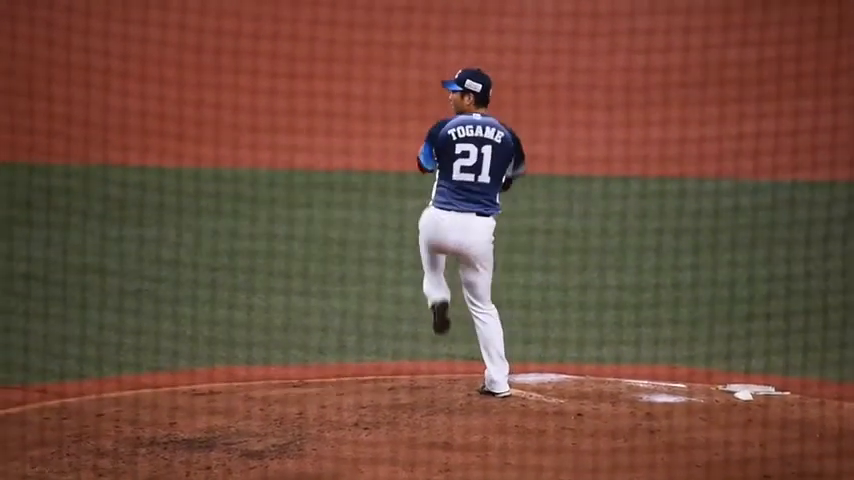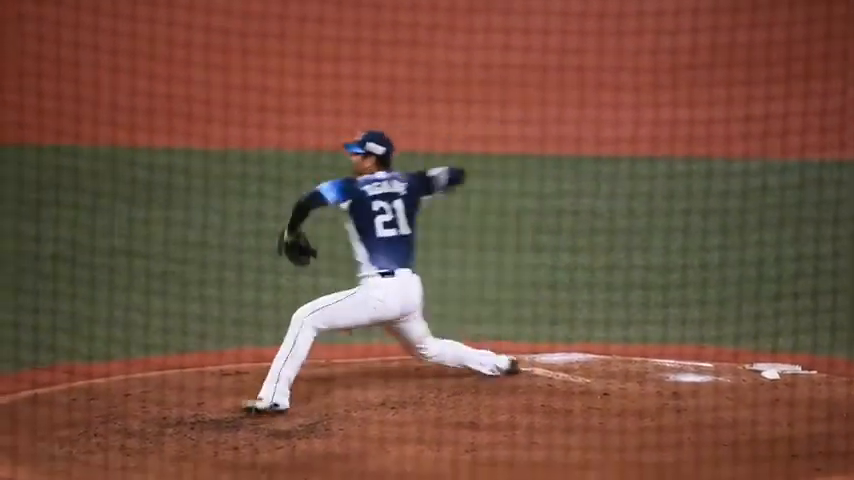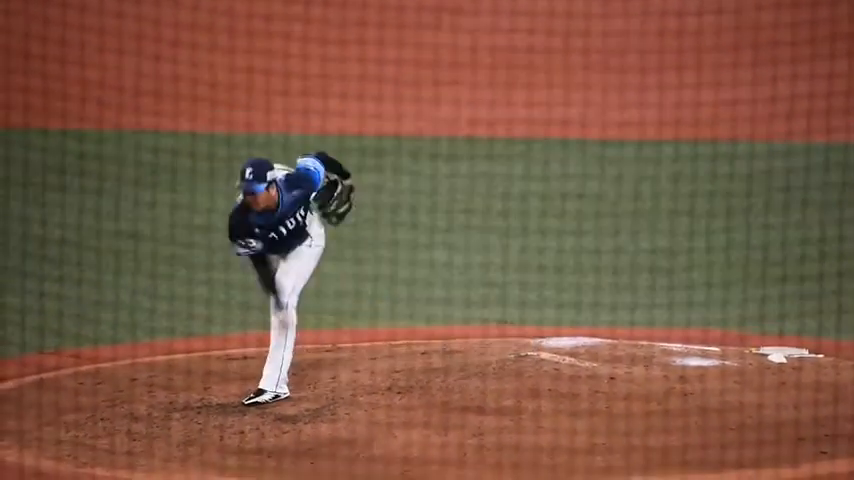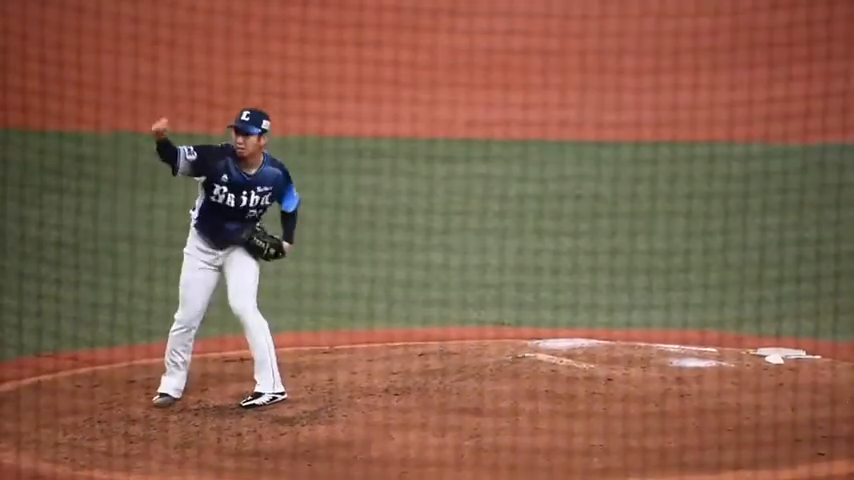
dt=0.5s
person 1, frame 1
left shoulder: (443, 129)
right shoulder: (507, 136)
left elbow: (425, 165)
right elbow: (517, 171)
left hip: (442, 222)
right hip: (479, 230)
left knee: (429, 217)
right knee: (482, 306)
left ankle: (438, 296)
right ankle: (498, 380)
person 1, frame 2
left shoulder: (352, 188)
right shoulder: (408, 183)
left elbow: (307, 202)
right elbow: (455, 176)
left wrist: (292, 233)
left hip: (379, 292)
right hip: (409, 291)
left knee: (305, 320)
right knee: (426, 347)
left ankle: (274, 396)
right ankle: (497, 364)
person 1, frame 3
left shoulder: (299, 183)
right shoulder: (241, 220)
left elbow: (319, 158)
right elbow: (260, 262)
left wrist: (345, 183)
right wrist: (277, 298)
left hip: (306, 243)
right hip: (273, 248)
left knee: (284, 307)
left ankle: (273, 385)
person 1, frame 4
left shoulder: (276, 174)
right shoulder: (216, 158)
left elbow: (290, 206)
right elbow: (171, 157)
left wrist: (287, 239)
right wrist: (161, 137)
left hip: (241, 248)
right hip: (202, 247)
left knee: (245, 309)
right knee: (187, 318)
left ankle: (271, 386)
right ankle: (172, 386)
